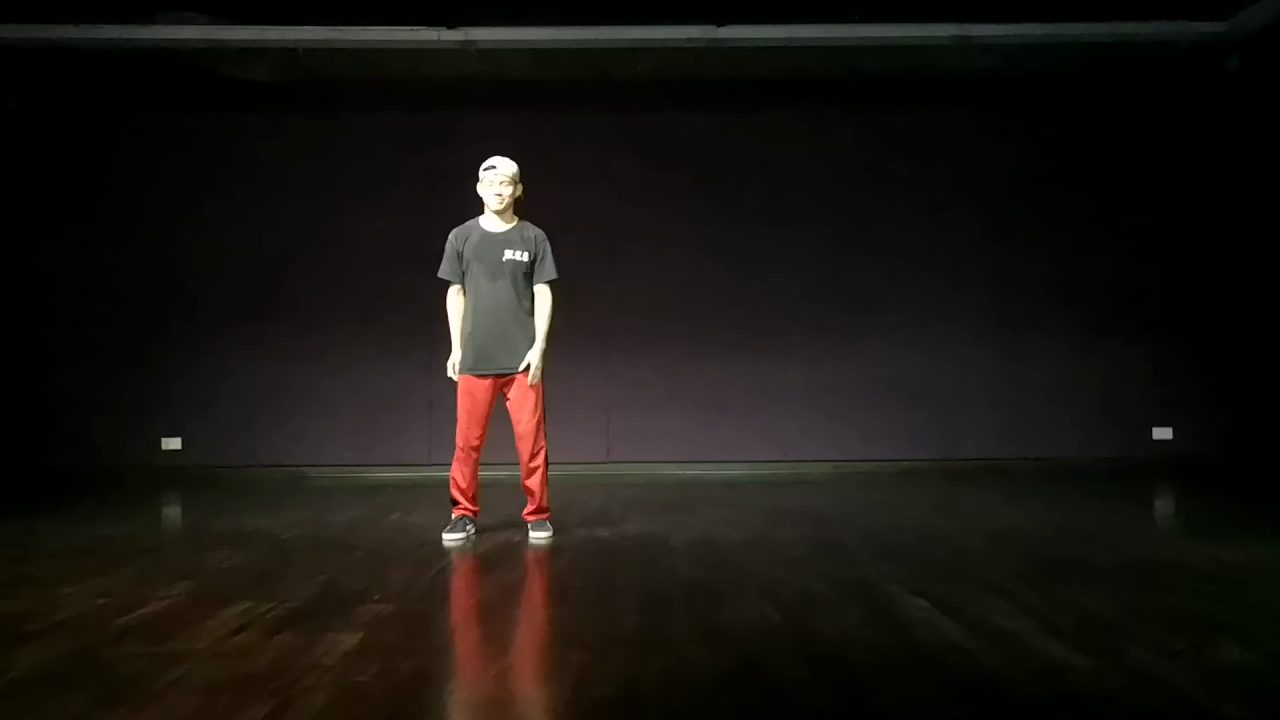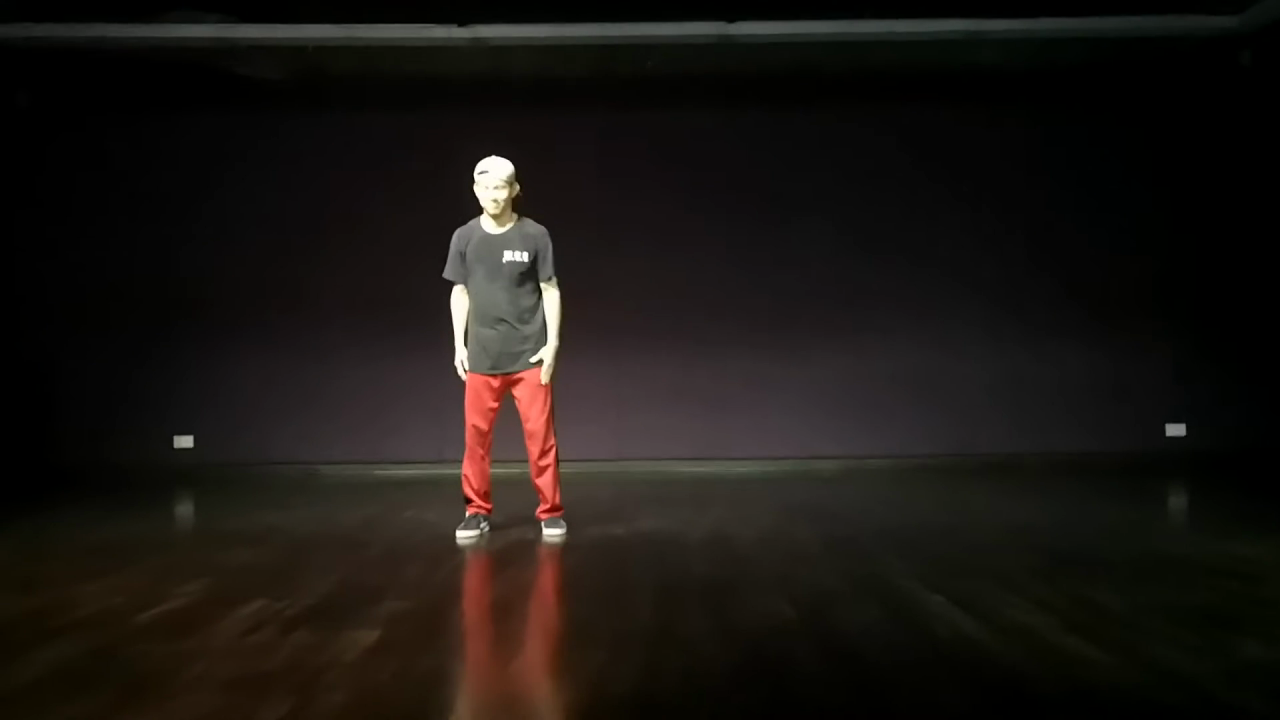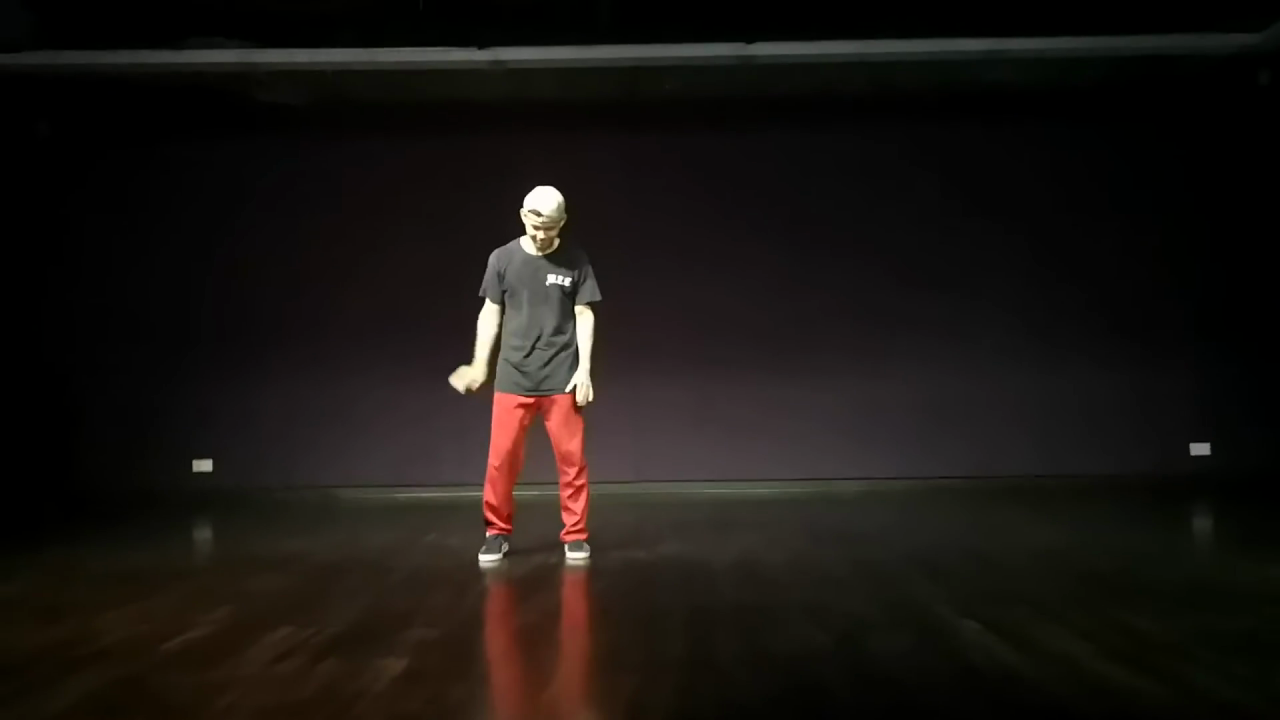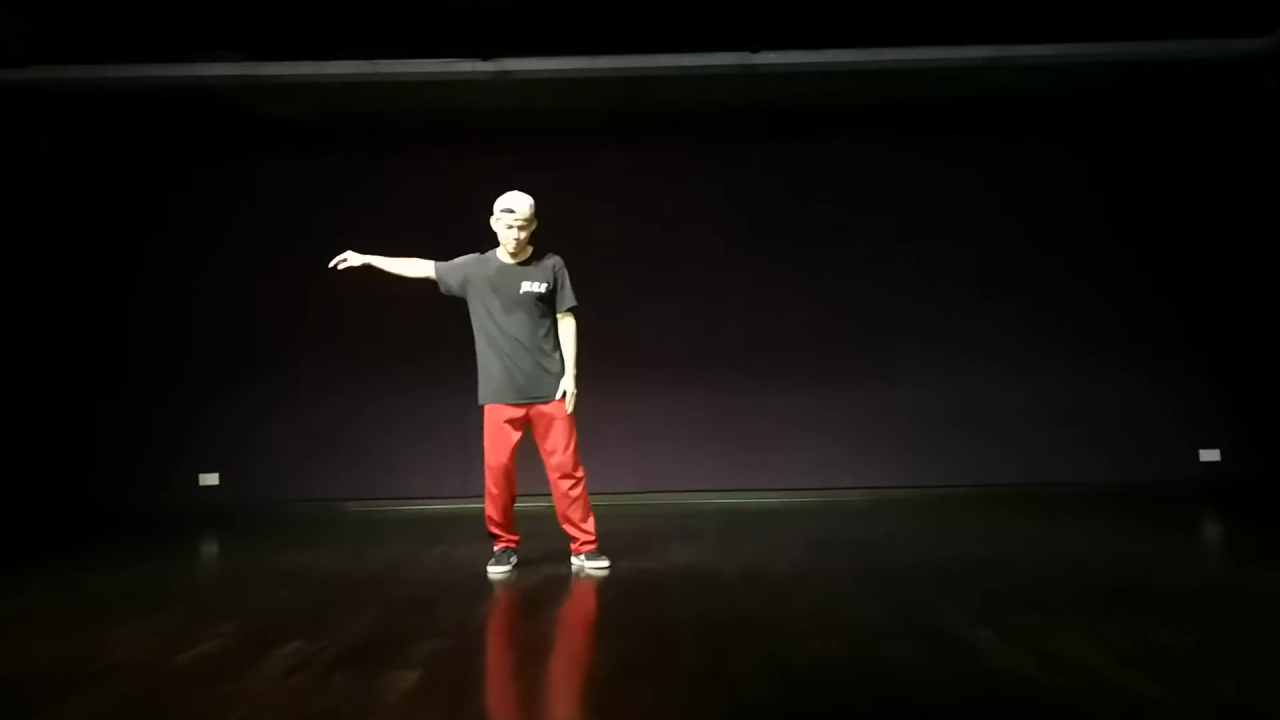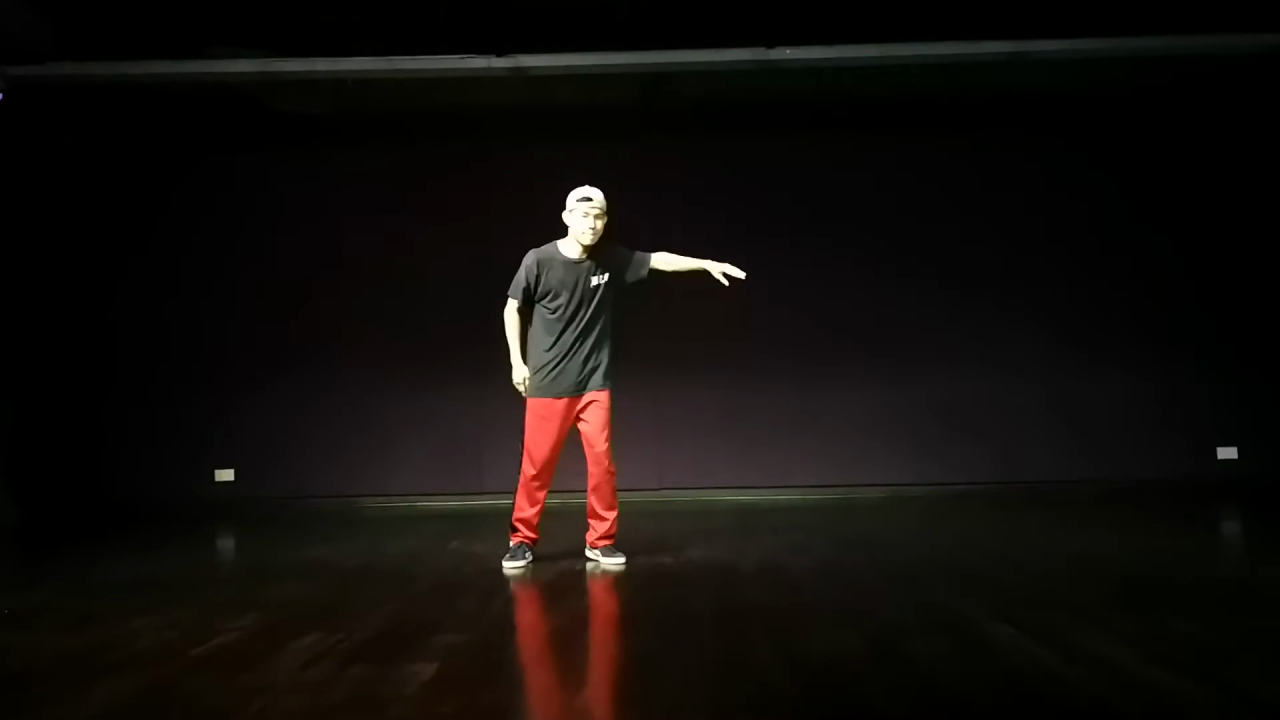
dt=1s
person 1, frame 1
left shoulder: (533, 237)
right shoulder: (461, 237)
left elbow: (543, 294)
right elbow: (456, 293)
left wrist: (540, 345)
right wrist: (456, 346)
left hip: (521, 356)
right hip: (475, 357)
left knee: (530, 438)
right knee: (467, 439)
left ankle: (537, 513)
right ankle: (464, 513)
person 1, frame 2
left shoulder: (534, 234)
right shoulder: (464, 237)
left elbow: (550, 290)
right elbow: (460, 293)
left wrist: (552, 342)
right wrist: (459, 344)
left hip: (529, 354)
right hip: (481, 356)
left knee: (539, 434)
right knee: (476, 435)
left ankle: (550, 511)
right ankle: (477, 511)
person 1, frame 3
left shoulder: (576, 261)
right shoulder: (503, 259)
left elbow: (584, 314)
right elbow: (492, 309)
left wrist: (584, 369)
right wrist: (479, 364)
left hip: (563, 379)
right hip: (513, 378)
left knee: (571, 458)
right knee: (502, 459)
left ankle: (575, 534)
right ankle: (497, 532)
person 1, frame 4
left shoulder: (551, 266)
right shoulder: (473, 269)
left elbow: (565, 319)
right elbow: (418, 269)
left wrist: (570, 373)
right wrist: (365, 259)
left hip: (548, 388)
right hip: (500, 391)
left knee: (565, 466)
right knee: (497, 470)
left ankle: (584, 545)
right ankle: (505, 545)
person 1, frame 5
left shoulder: (612, 259)
right shoulder: (539, 261)
left elbow: (658, 260)
right elbow: (512, 308)
left wrist: (707, 264)
right wrist: (517, 361)
left hip: (594, 383)
right hip: (547, 383)
left knee: (602, 462)
right knee: (537, 464)
left ankle: (601, 541)
right ankle: (522, 540)
